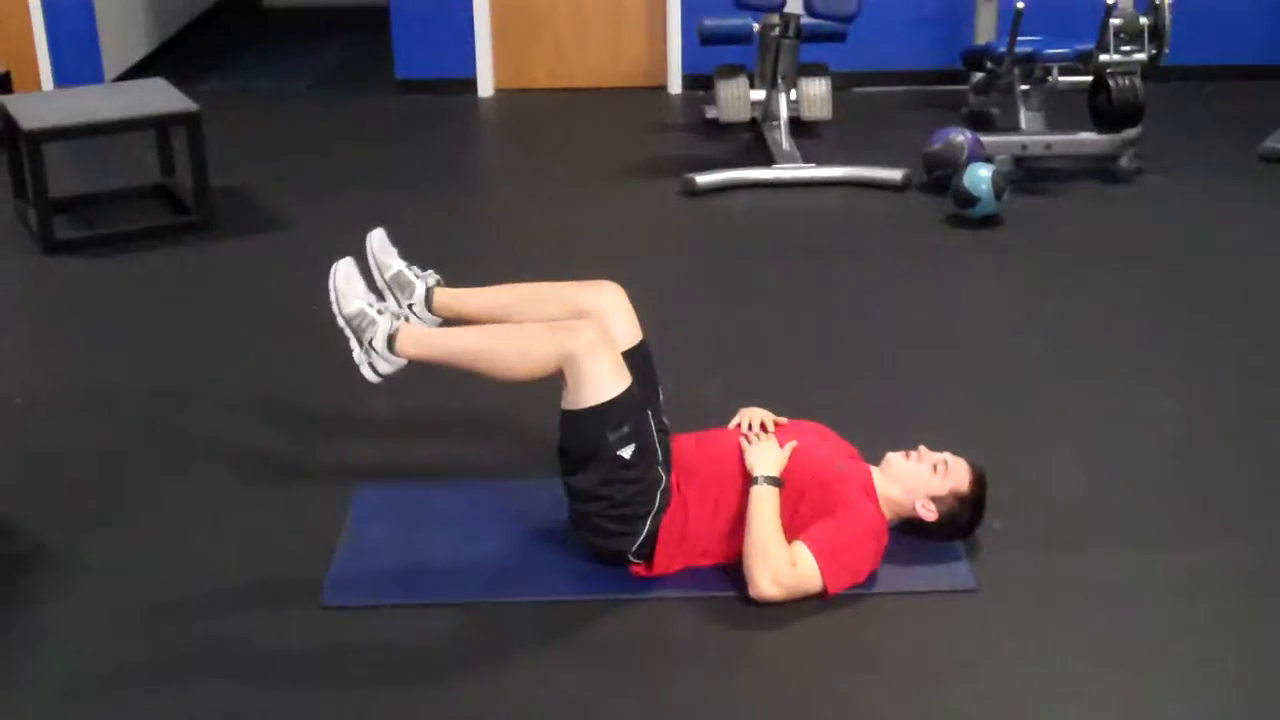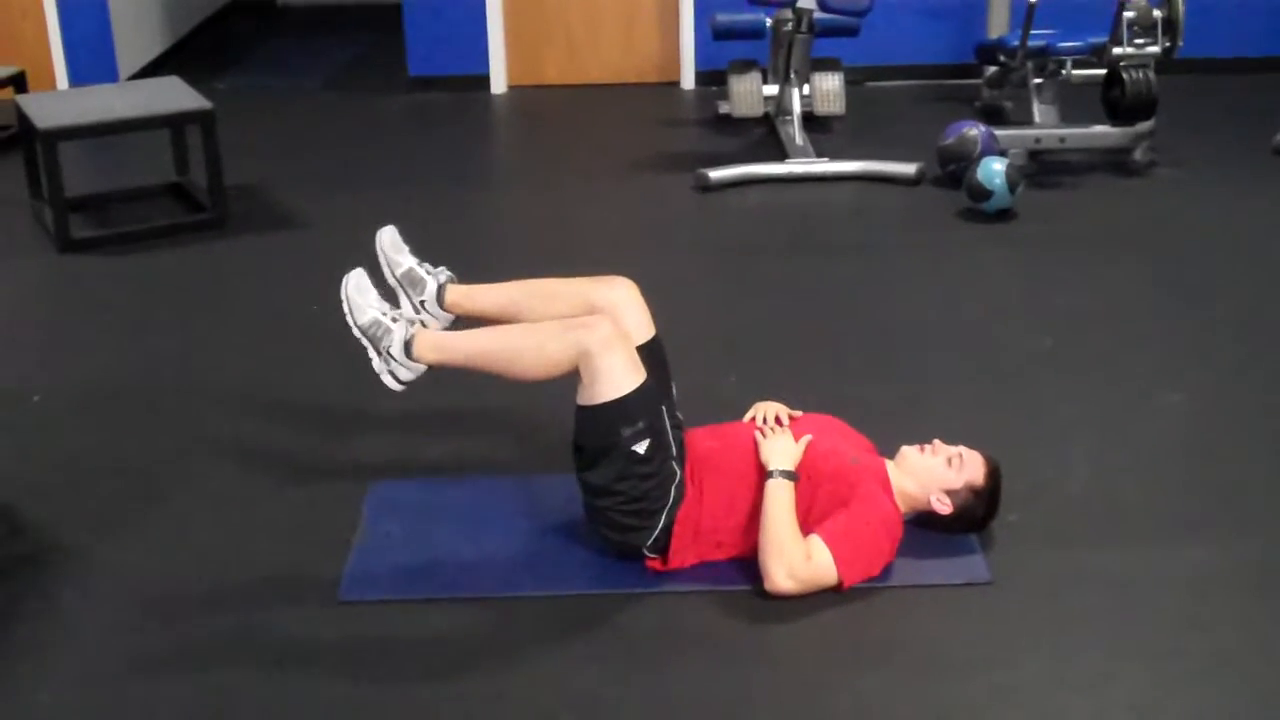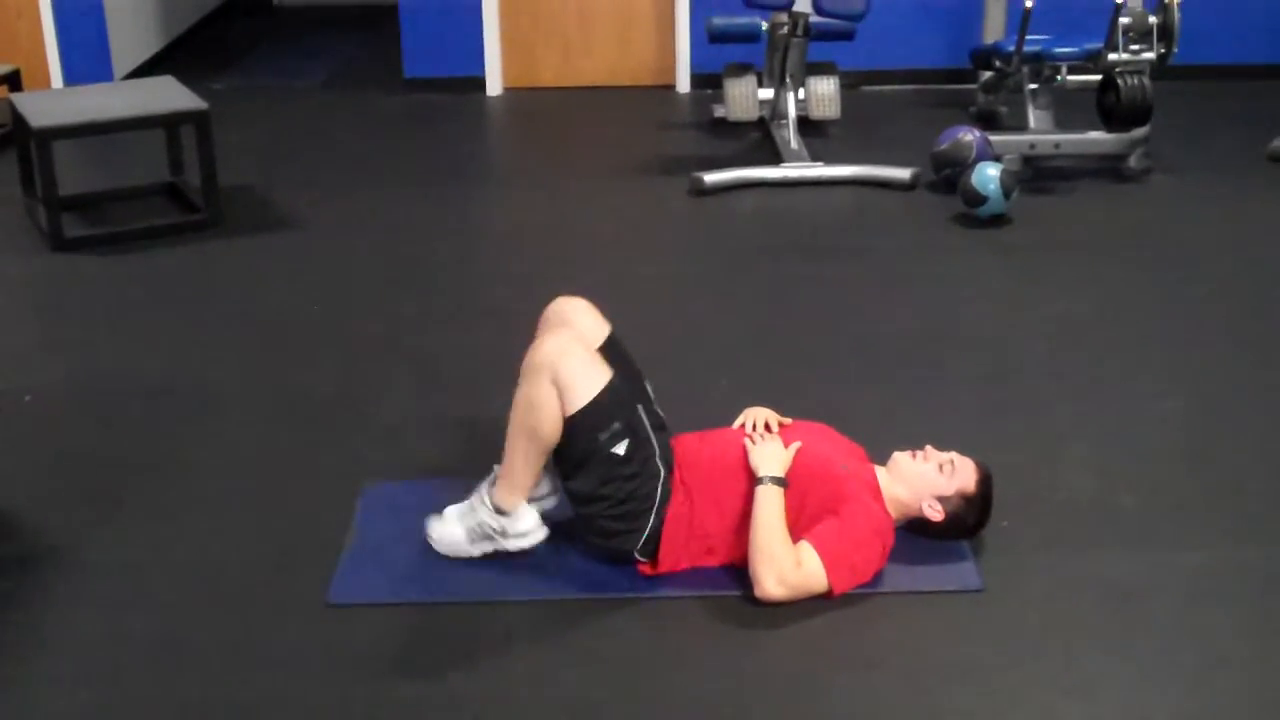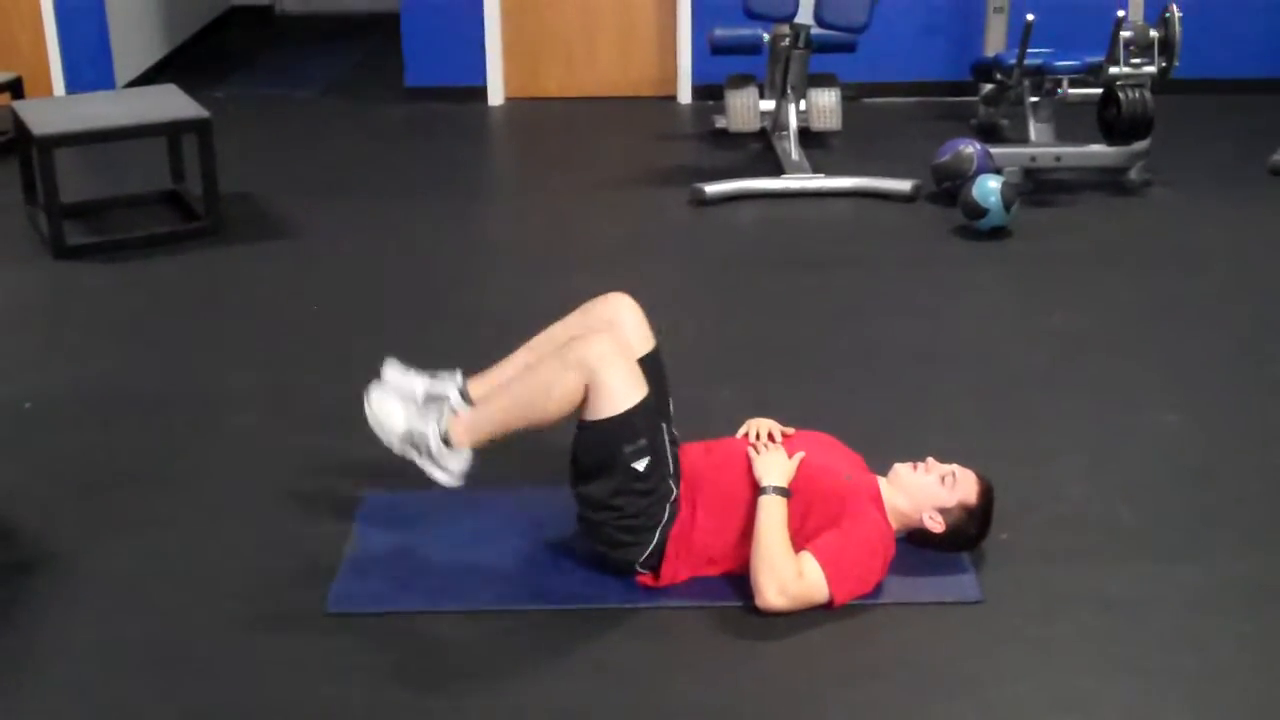
dt=0.5s
person 1, frame 1
left shoulder: (861, 528)
right shoulder: (847, 461)
left elbow: (767, 582)
left wrist: (765, 476)
right wrist: (757, 420)
left hip: (638, 516)
right hip: (660, 461)
left knee: (582, 340)
right knee: (604, 299)
left ankle: (394, 342)
right ankle: (427, 300)
person 1, frame 2
left shoulder: (876, 521)
right shoulder: (863, 458)
left elbow: (783, 575)
left wrist: (781, 470)
right wrist: (772, 414)
left hip: (654, 511)
right hip: (677, 455)
left knee: (597, 336)
right knee: (615, 293)
left ankle: (409, 348)
right ankle: (440, 299)
person 1, frame 3
left shoulder: (867, 526)
right shoulder: (853, 460)
left elbow: (773, 582)
left wrist: (771, 476)
right wrist: (763, 420)
left hip: (644, 515)
right hip: (663, 463)
left knee: (552, 355)
right knee: (568, 314)
left ankle: (508, 515)
right ankle: (530, 478)
person 1, frame 4
left shoulder: (868, 539)
right shoulder: (853, 474)
left elbow: (774, 592)
left wrist: (772, 487)
right wrist: (765, 431)
left hip: (645, 527)
right hip: (669, 473)
left knee: (600, 354)
right knee: (615, 312)
left ankle: (449, 442)
right ankle: (460, 400)
